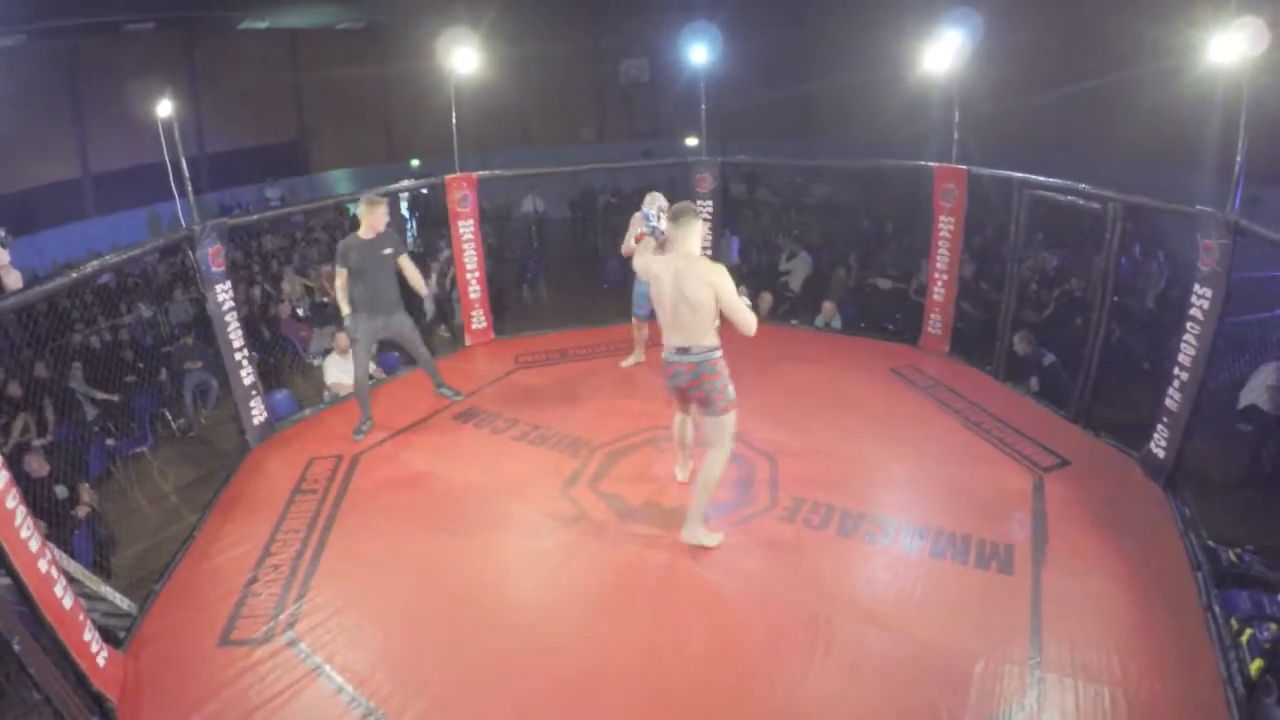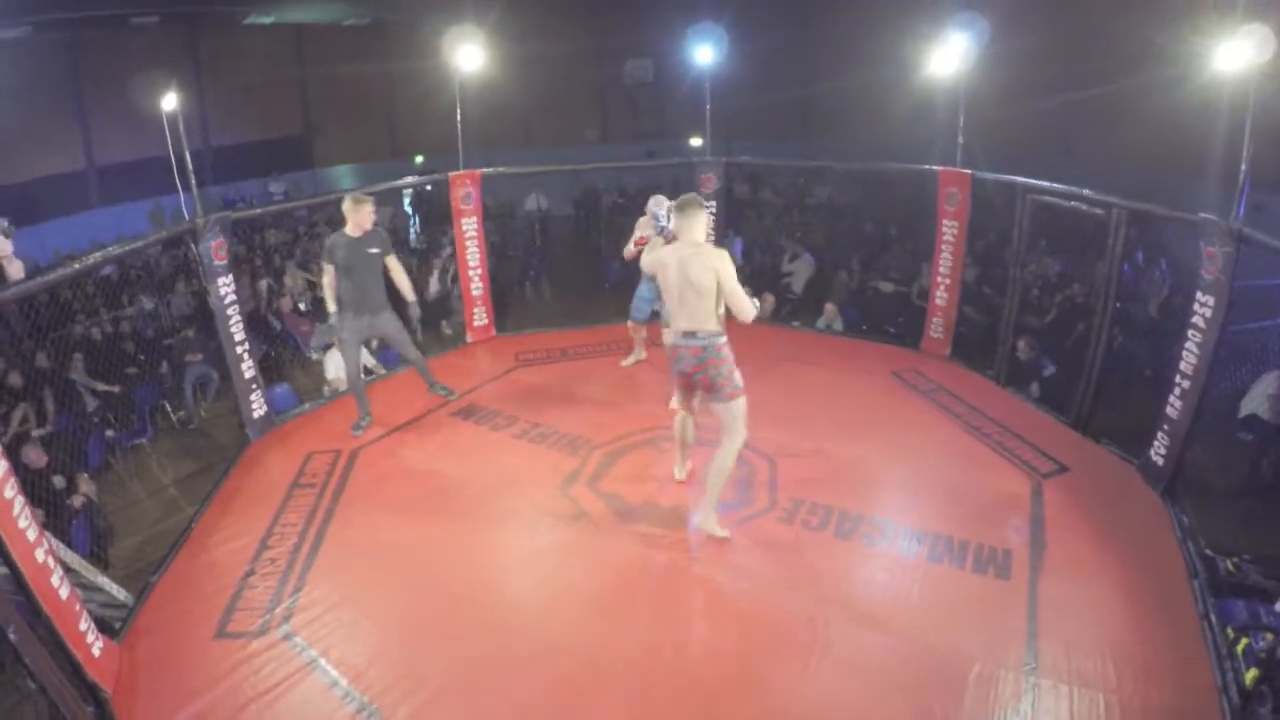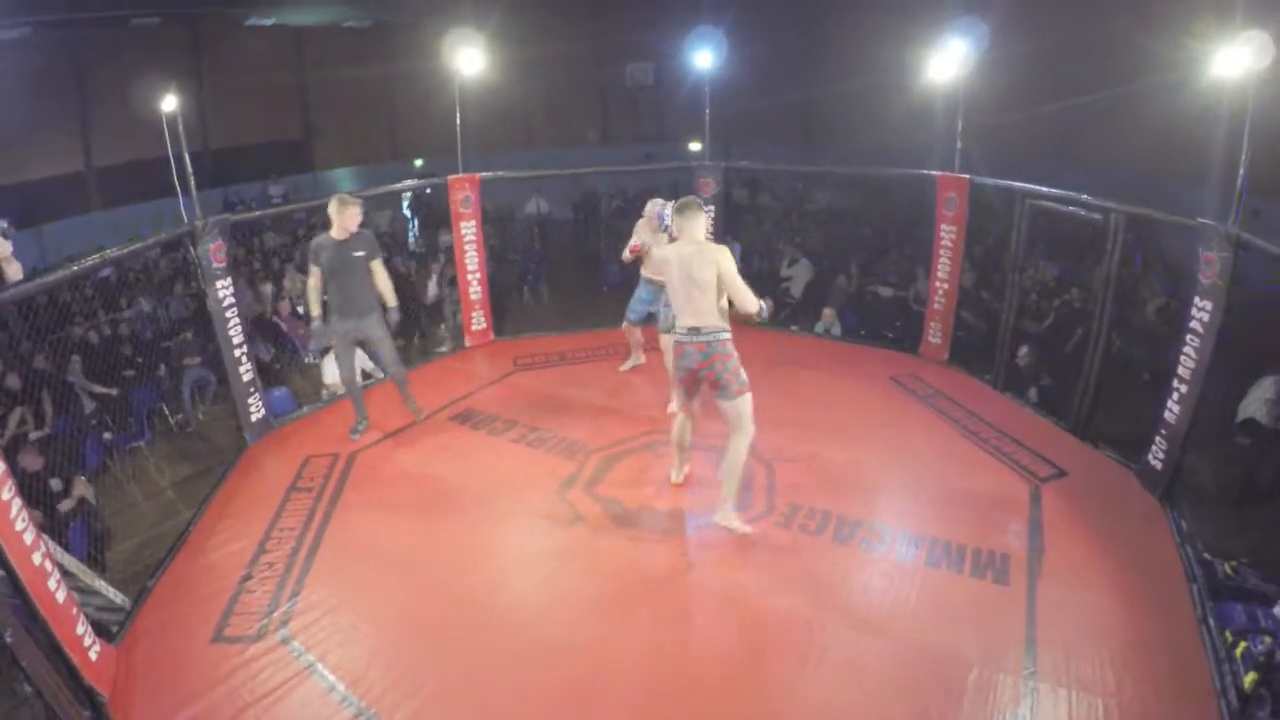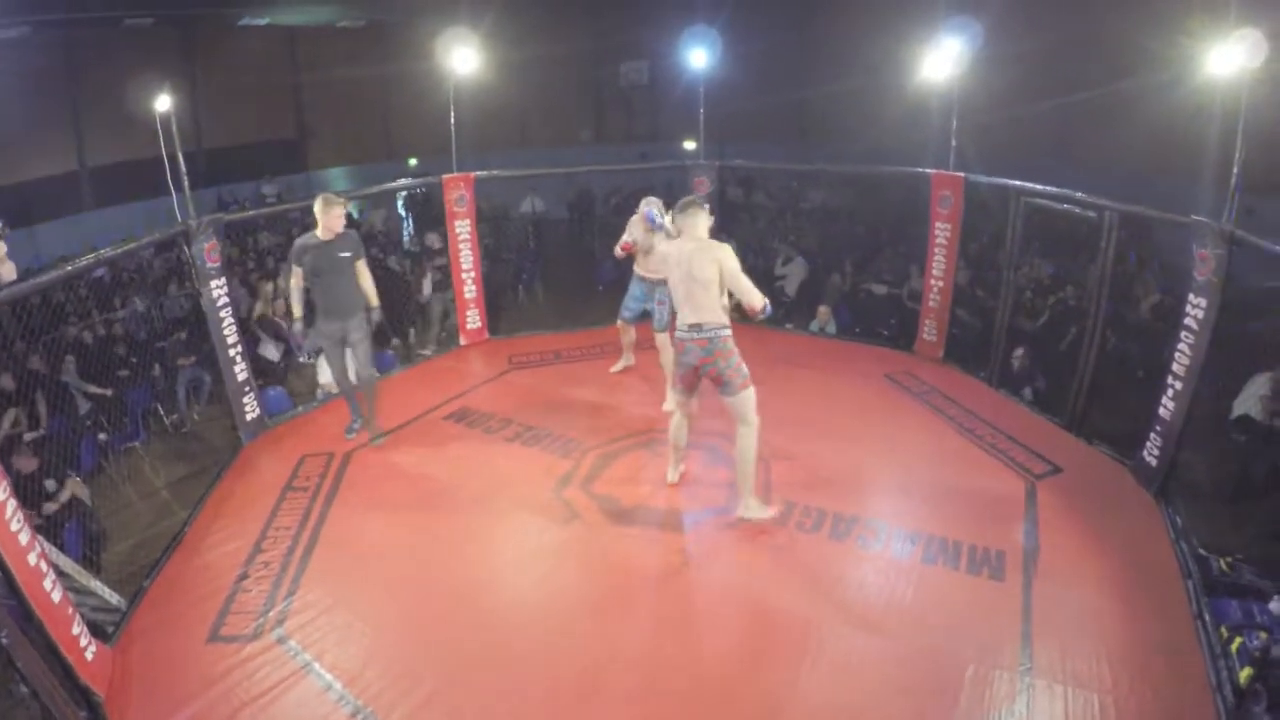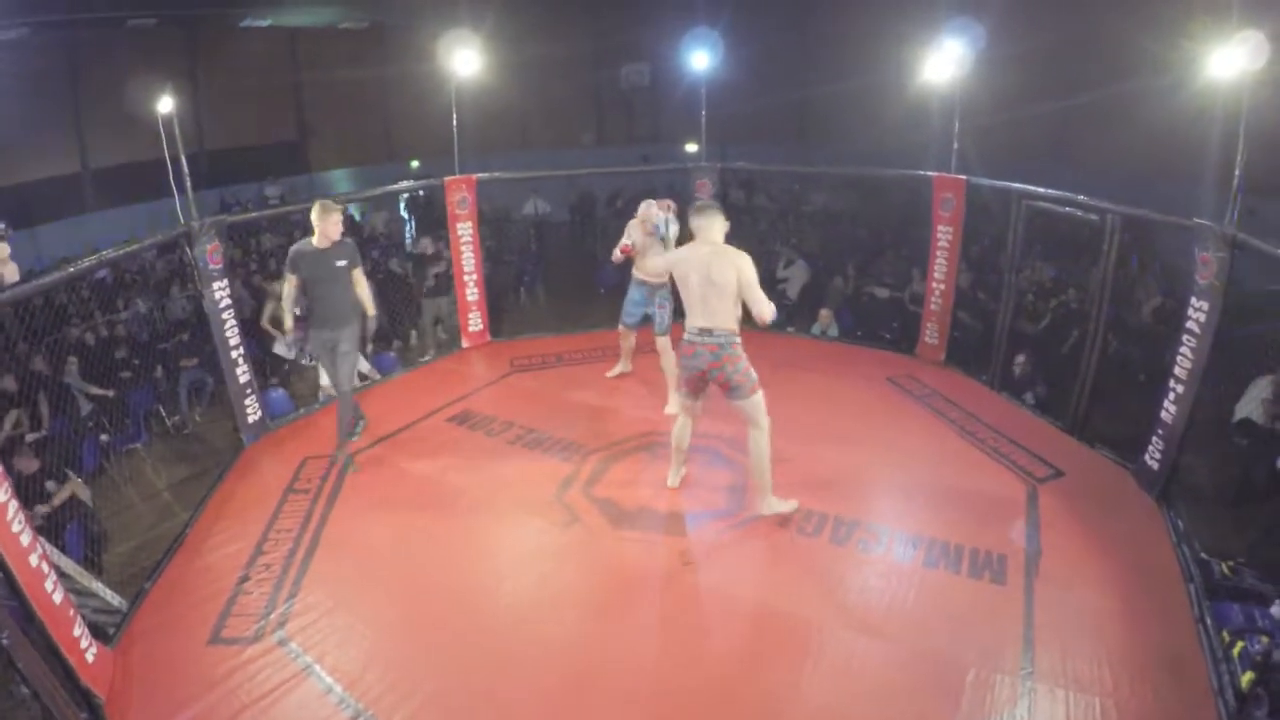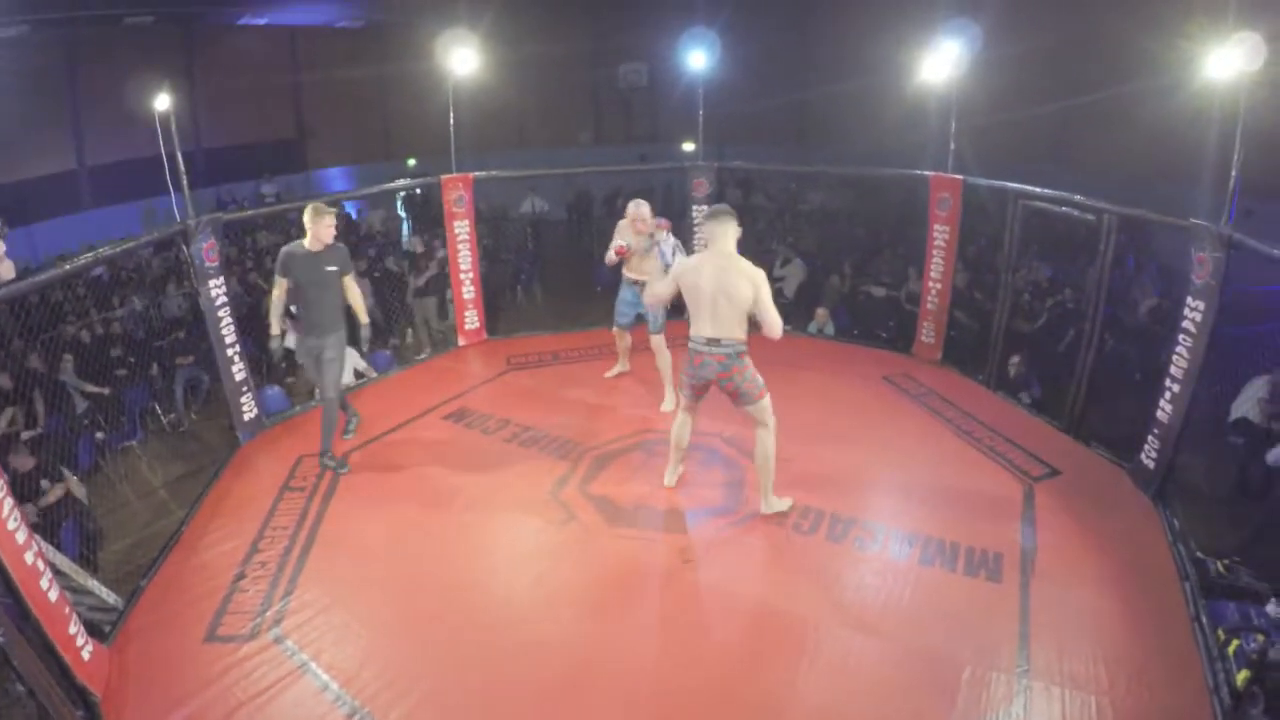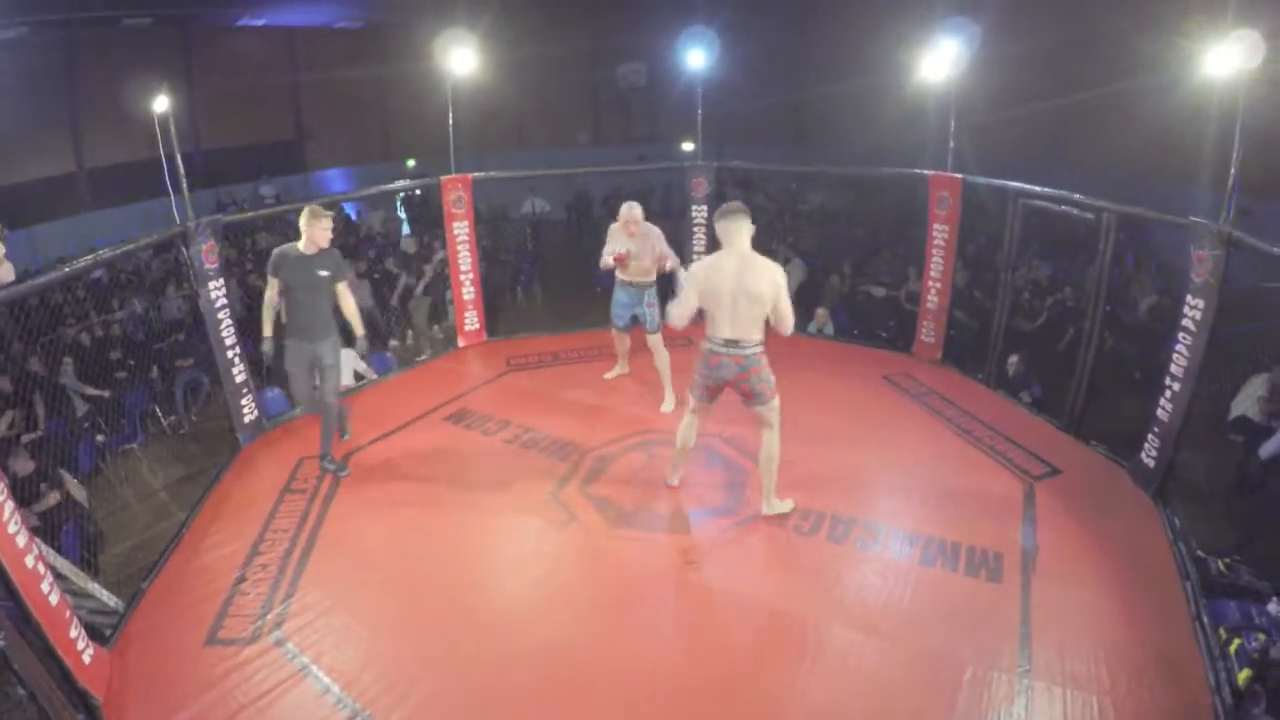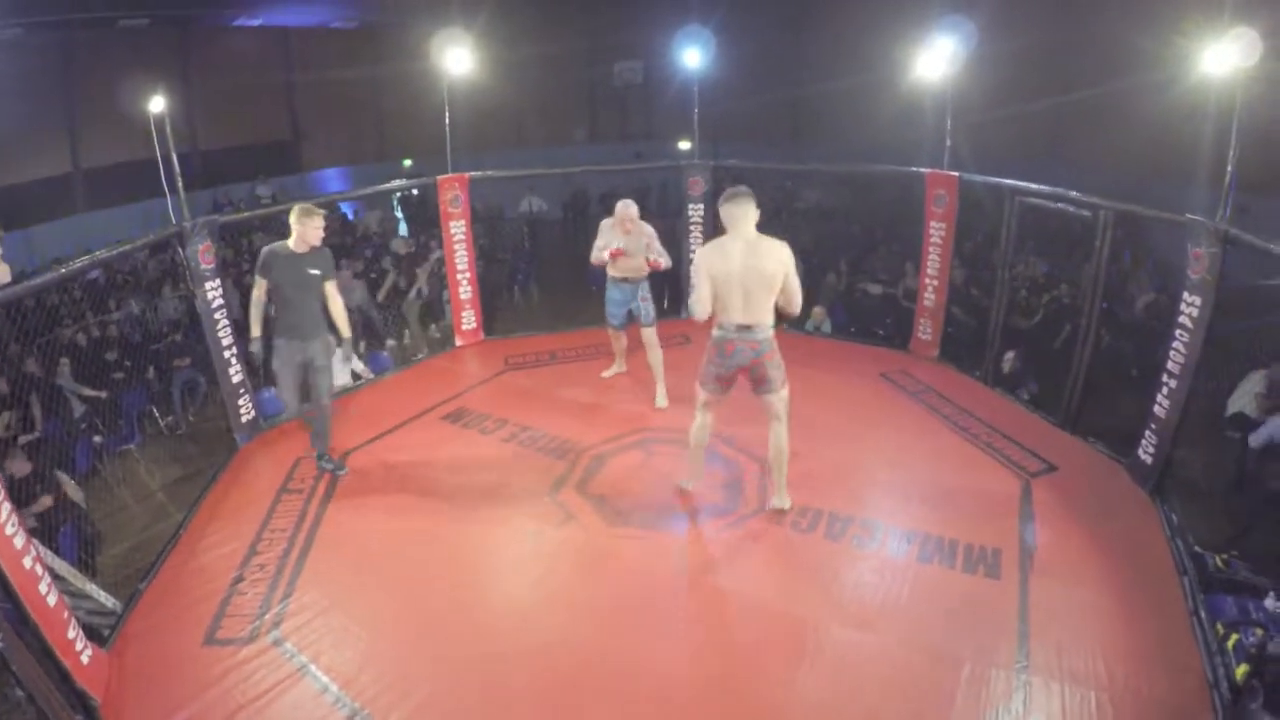
dt=0.1s
person 1, frame 1
left shoulder: (655, 268)
right shoulder: (712, 272)
left elbow: (638, 261)
right elbow: (748, 328)
left wrist: (649, 237)
right wrist: (742, 304)
left hip: (672, 364)
right hip: (707, 367)
left knee: (684, 411)
right knee: (719, 448)
left ankle: (683, 466)
right ankle: (694, 526)
person 1, frame 2
left shoulder: (663, 255)
right shoulder: (716, 257)
left elbow: (646, 261)
right elbow: (744, 313)
right wrist: (751, 305)
left hip: (679, 351)
right hip: (712, 352)
left knee: (685, 408)
right knee: (735, 434)
left ankle: (681, 465)
right ankle: (706, 512)
person 1, frame 3
left shoulder: (667, 254)
right shoulder: (717, 254)
right elbow: (746, 304)
left wrist: (675, 236)
right wrist: (759, 304)
left hip: (683, 349)
right hip: (715, 349)
left knee: (684, 411)
right knee: (742, 431)
left ankle: (678, 468)
right ankle: (727, 508)
person 1, frame 4
left shoulder: (669, 251)
right shoulder: (719, 252)
right elbow: (752, 302)
right wrist: (763, 301)
left hip: (684, 345)
right hip: (717, 347)
left knee: (682, 409)
right knee: (748, 423)
left ankle: (674, 467)
right ankle: (748, 502)
person 1, frame 5
left shoulder: (679, 256)
right shoulder: (736, 258)
left elbow: (655, 265)
right elbow: (762, 316)
right wrist: (769, 308)
left hip: (691, 349)
right hip: (726, 352)
left knee: (687, 411)
right knee: (759, 424)
left ankle: (675, 471)
right ankle: (766, 499)
person 1, frame 6
left shoulder: (685, 267)
right shoulder: (753, 274)
left elbow: (650, 298)
right elbow: (774, 332)
left wrist: (672, 278)
right wrist: (754, 310)
left hip: (698, 358)
right hip: (734, 362)
left knee: (686, 412)
right knee: (766, 425)
left ankle: (672, 471)
right ankle: (767, 498)
person 1, frame 7
left shoulder: (700, 269)
right shoulder: (772, 272)
left elbow: (676, 321)
right elbow: (786, 329)
left wrist: (693, 299)
left hip: (713, 359)
right hip: (750, 362)
left knee: (693, 412)
right knee: (771, 426)
left ankle: (675, 472)
right ankle: (770, 500)
person 1, frame 8
left shoulder: (707, 254)
right shoulder: (779, 251)
left elbow: (700, 313)
right elbow: (793, 307)
left hip: (724, 346)
right hip: (762, 347)
left knee: (703, 410)
right knee: (778, 420)
left ankle: (692, 476)
right ankle: (778, 495)
person 2, frame 1
left shoulder: (390, 238)
right shoulder: (347, 246)
left elbow: (408, 268)
right elbow: (340, 282)
left wrist: (425, 295)
right wrist: (347, 314)
left hip: (395, 313)
right hip: (365, 318)
left knee: (423, 354)
right knee: (360, 374)
left ankle: (440, 386)
right ankle: (365, 418)
person 2, frame 2
left shoulder: (378, 237)
right shoulder: (333, 244)
left elbow: (396, 270)
right elbow: (328, 279)
left wrist: (412, 300)
right wrist: (333, 313)
left hip: (381, 313)
right hip: (351, 318)
left knee: (413, 355)
right knee: (352, 373)
left ankle: (433, 384)
right ankle: (364, 414)
person 2, frame 3
left shoulder: (365, 239)
right shoulder: (319, 245)
left elbow: (379, 273)
right elbow: (314, 281)
left wrist: (392, 305)
right wrist: (316, 317)
left hip: (370, 315)
right hip: (340, 321)
left knee: (393, 366)
right knee: (347, 376)
left ankle: (409, 400)
right ankle: (361, 417)
person 2, frame 4
left shoulder: (351, 239)
right shoulder: (303, 246)
left elbow: (363, 273)
right elbow: (296, 282)
left wrist: (375, 305)
right wrist: (298, 317)
left hip: (355, 317)
right hip: (325, 322)
left knee: (365, 373)
right knee: (340, 377)
left ankle: (370, 422)
right ankle: (357, 416)
person 2, frame 5
left shoulder: (347, 247)
right shoulder: (298, 252)
left elbow: (360, 281)
right elbow: (289, 290)
left wrist: (371, 314)
right wrist: (289, 327)
left hip: (347, 327)
right hip: (318, 330)
left knee: (345, 385)
right knee: (338, 384)
left ankle: (340, 447)
right ankle: (358, 416)
person 2, frame 6
left shoulder: (339, 252)
right shoulder: (288, 255)
left elbow: (351, 288)
right elbow: (278, 295)
left wrist: (364, 322)
right wrist: (275, 332)
left hip: (333, 333)
right hip: (305, 336)
left knee: (330, 393)
right knee: (326, 390)
left ankle: (326, 453)
right ankle: (350, 414)
person 2, frame 7
left shoulder: (333, 257)
right shoulder: (281, 256)
left elbow: (345, 296)
right elbow: (271, 296)
left wrist: (360, 334)
right wrist: (267, 335)
left hip: (327, 339)
right hip: (295, 341)
left knee: (329, 398)
right knee: (303, 399)
left ankle: (326, 455)
right ankle: (340, 418)
person 2, frame 8
left shoulder: (323, 256)
right shoulder: (271, 255)
left elbow: (334, 298)
right elbow: (258, 296)
left wrist: (346, 336)
right wrist: (256, 335)
left hip: (317, 340)
right hip: (285, 343)
left knee: (322, 402)
right knee: (290, 406)
left ankle: (323, 455)
right ankle: (313, 428)
person 3, frame 1
right shoulder: (638, 219)
right elbow: (625, 251)
right wrist: (635, 241)
right hip: (644, 277)
right knee: (638, 321)
right ankle: (638, 354)
person 3, frame 2
right shoulder: (643, 223)
right elbow: (627, 255)
right wrist: (635, 246)
right hip: (648, 282)
right knee: (634, 325)
right ankle: (639, 352)
person 3, frame 3
right shoulder: (642, 226)
right elbow: (626, 258)
right wrist: (631, 250)
left hip: (666, 289)
right hip: (644, 284)
left knee: (666, 344)
right knee: (628, 325)
left ankle: (677, 394)
right ankle: (637, 355)
person 3, frame 4
left shoulder: (665, 228)
right shoulder: (634, 222)
right elbow: (617, 254)
right wrist: (622, 248)
left hip: (659, 287)
right hip: (637, 282)
left knee: (662, 341)
right knee: (624, 324)
left ankle: (670, 392)
right ankle: (628, 357)
person 3, frame 5
left shoulder: (666, 228)
right shoulder: (632, 226)
right elbow: (616, 258)
right wrist: (621, 251)
left hip: (659, 291)
right hip: (637, 286)
left knee: (663, 345)
right knee: (625, 329)
left ankle: (673, 395)
right ankle: (624, 364)
person 3, frame 6
left shoulder: (657, 231)
right shoulder: (622, 227)
left elbow: (678, 255)
right elbow: (608, 260)
left wrist: (666, 235)
right wrist: (615, 253)
right hip: (627, 287)
left knee: (657, 343)
right knee: (619, 330)
left ankle: (669, 393)
right ankle: (623, 364)
person 3, frame 7
left shoulder: (652, 233)
right shoulder: (614, 230)
left elbow: (675, 261)
right elbow: (603, 264)
left wrist: (666, 264)
right wrist: (613, 259)
left hip: (646, 291)
right hip: (622, 288)
left knee: (655, 343)
right knee: (618, 332)
left ankle: (669, 393)
right ankle: (622, 366)
person 3, frame 8
left shoulder: (646, 230)
right shoulder: (606, 226)
left elbow: (668, 262)
right elbow: (594, 260)
left wrist: (659, 262)
right wrist: (609, 254)
left hip: (639, 286)
right hip: (614, 285)
left knee: (650, 338)
right knee: (615, 331)
left ankle: (661, 388)
right ankle: (619, 364)
